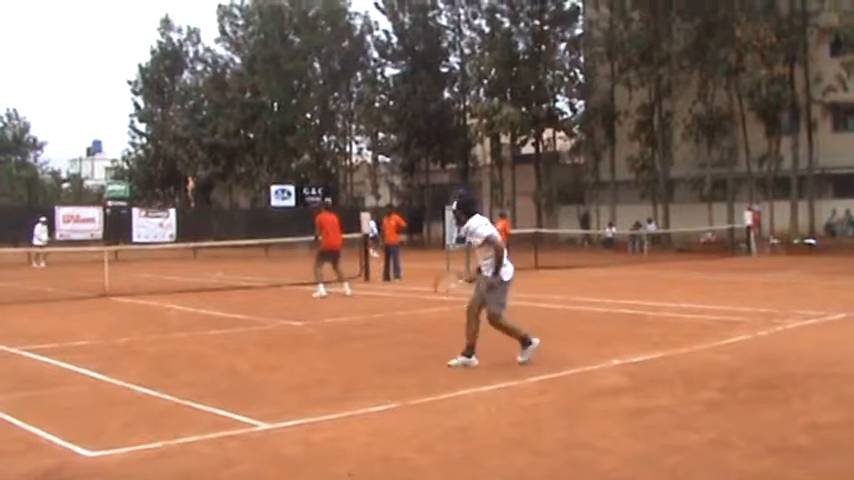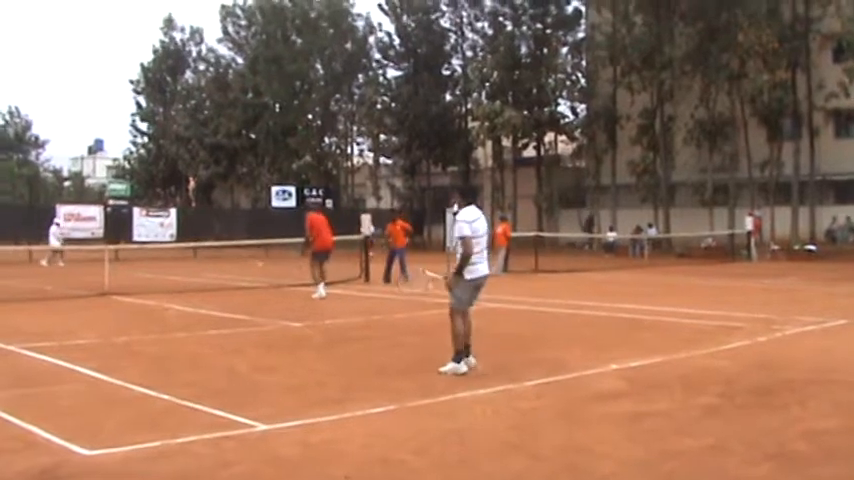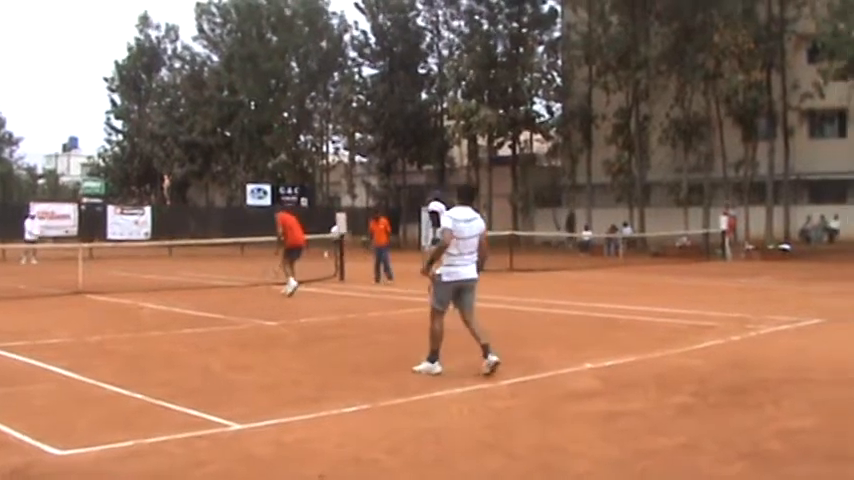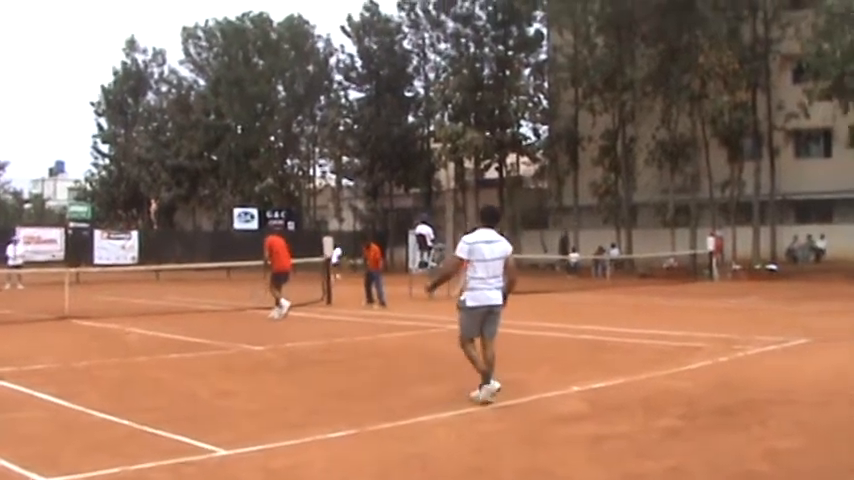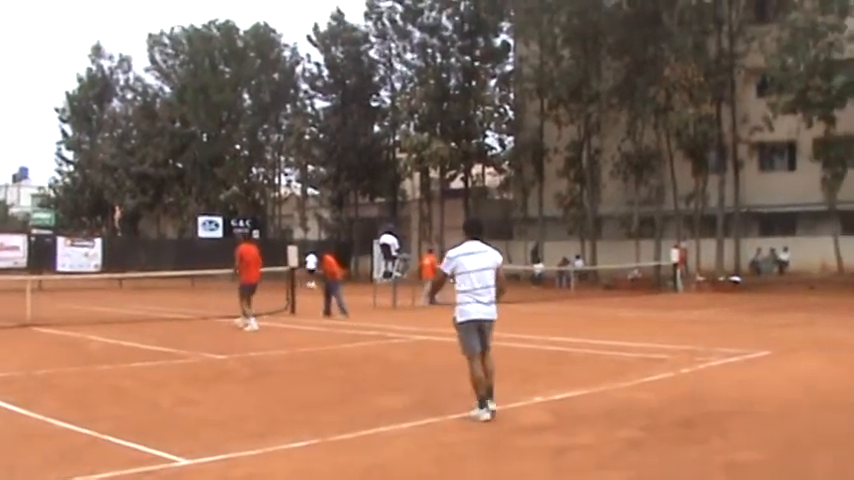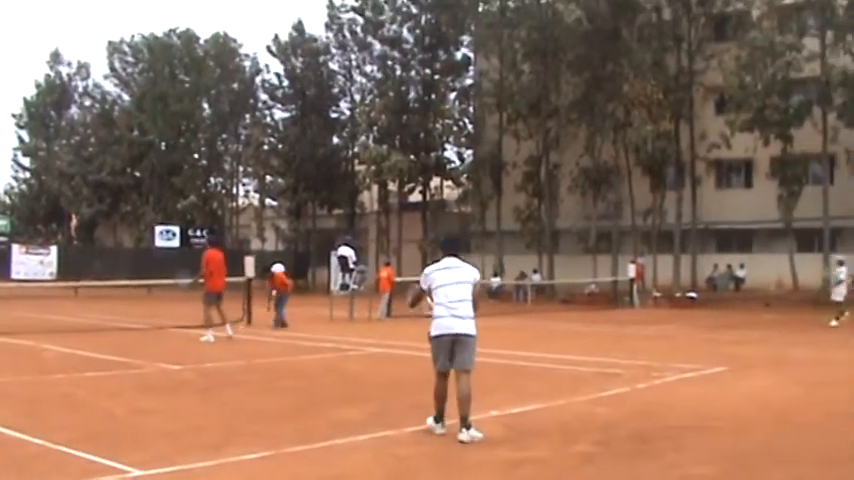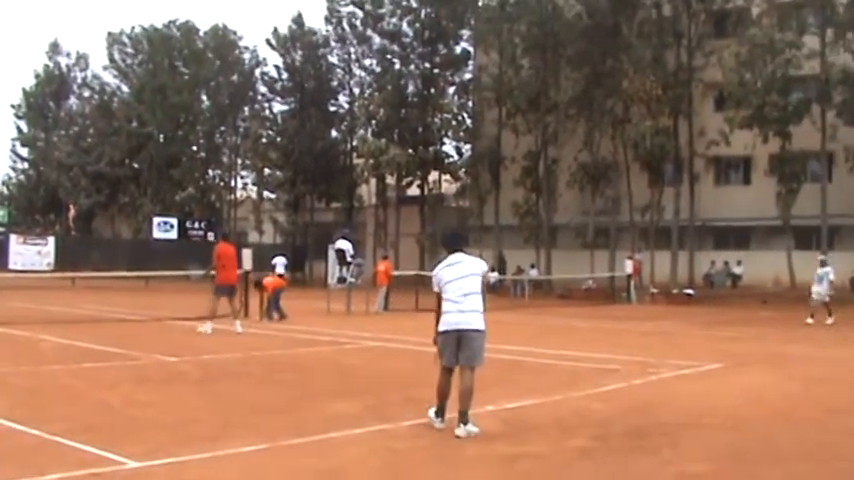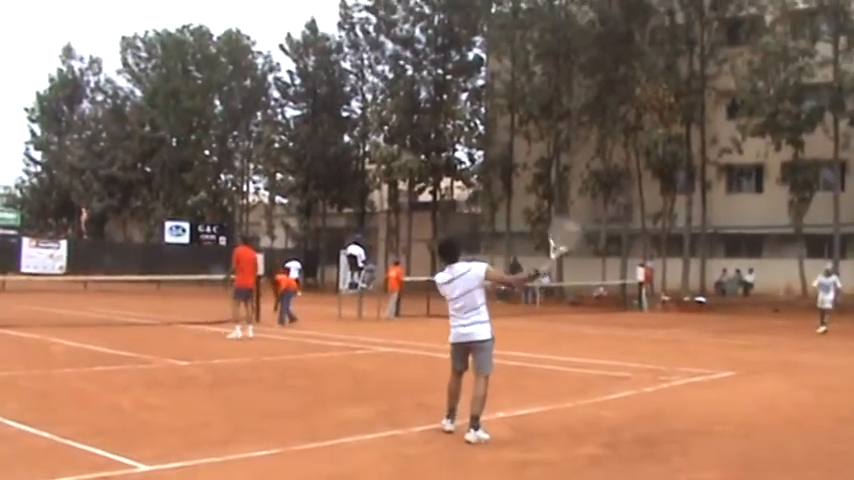
dt=0.4s
person 1, frame 1
left shoulder: (475, 227)
right shoulder: (477, 223)
left elbow: (499, 247)
left wrist: (495, 275)
right wrist: (477, 273)
left hip: (498, 277)
right hip: (488, 274)
left knee: (494, 318)
right knee: (472, 311)
left ankle: (528, 342)
right ankle: (468, 355)
person 1, frame 2
left shoulder: (462, 219)
right shoulder: (479, 215)
left elbow: (467, 251)
left wrist: (456, 274)
left hip: (468, 274)
right hip: (480, 271)
left knee: (456, 313)
right knee: (463, 311)
left ankle: (458, 361)
right ankle: (466, 355)
person 1, frame 3
left shoulder: (449, 216)
right shoulder: (479, 220)
left elbow: (444, 242)
right elbow: (483, 253)
left wrist: (429, 263)
right wrist: (476, 272)
left hip: (448, 275)
right hip: (469, 275)
left knee: (437, 316)
right knee: (469, 317)
left ankle: (433, 361)
right ankle: (488, 355)
person 1, frame 4
left shoulder: (469, 240)
right shoulder: (504, 243)
left elbow: (450, 269)
right elbow: (512, 278)
left wrist: (433, 285)
right wrist: (504, 297)
left hip: (473, 300)
right hip: (495, 300)
left knee: (467, 342)
right knee: (488, 343)
left ankle: (488, 381)
right ankle: (484, 388)
person 1, frame 5
left shoulder: (454, 255)
right shoulder: (494, 254)
left elbow: (438, 282)
right elbow: (501, 288)
left wrist: (432, 293)
left hip: (466, 313)
right hip: (488, 312)
left knee: (474, 359)
right knee: (485, 355)
left ankle: (482, 407)
right ankle: (489, 401)
person 1, frame 6
left shoulder: (430, 271)
right shoulder: (472, 271)
left elbow: (416, 299)
right elbow: (475, 305)
left wrist: (410, 304)
left hip: (441, 328)
right hip: (466, 328)
left knee: (442, 375)
right knee: (463, 376)
left ankle: (438, 421)
right ankle: (465, 428)
person 1, frame 7
left shoulder: (439, 270)
right shoulder: (479, 264)
right elbow: (481, 297)
left wrist: (437, 332)
left hip: (448, 324)
right hip: (473, 323)
left knee: (446, 370)
right knee: (467, 372)
left ankle: (439, 416)
right ankle: (463, 423)
person 1, frame 8
left shoulder: (440, 279)
right shoulder: (477, 269)
right elbow: (510, 281)
right wrist: (532, 275)
left hip: (458, 334)
right hip: (481, 333)
left knee: (456, 374)
right knee: (481, 378)
left ankle: (449, 419)
right ankle: (474, 428)
